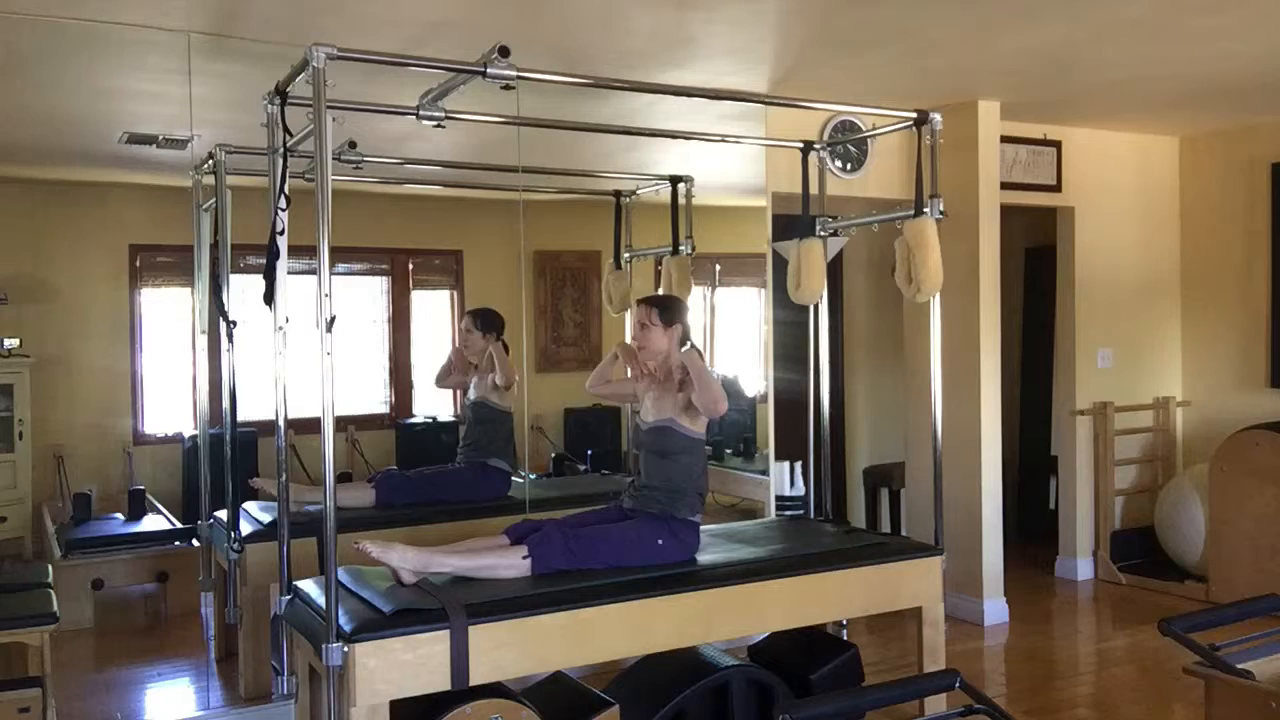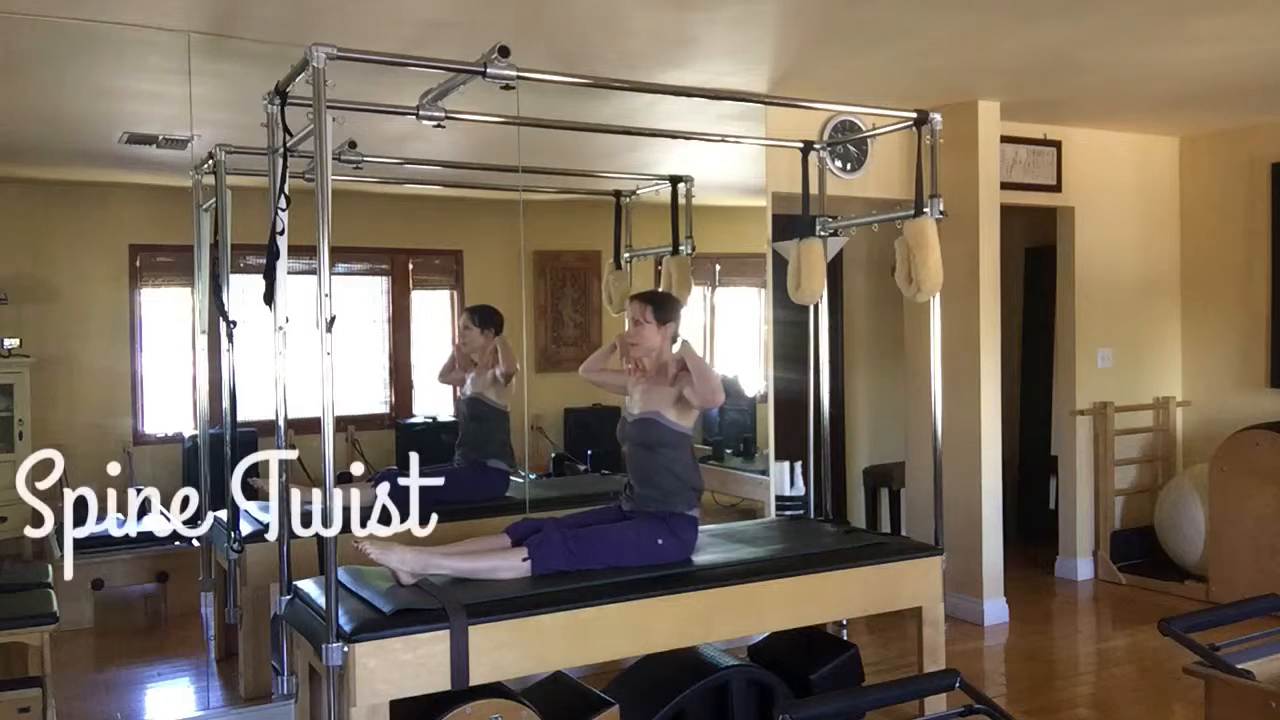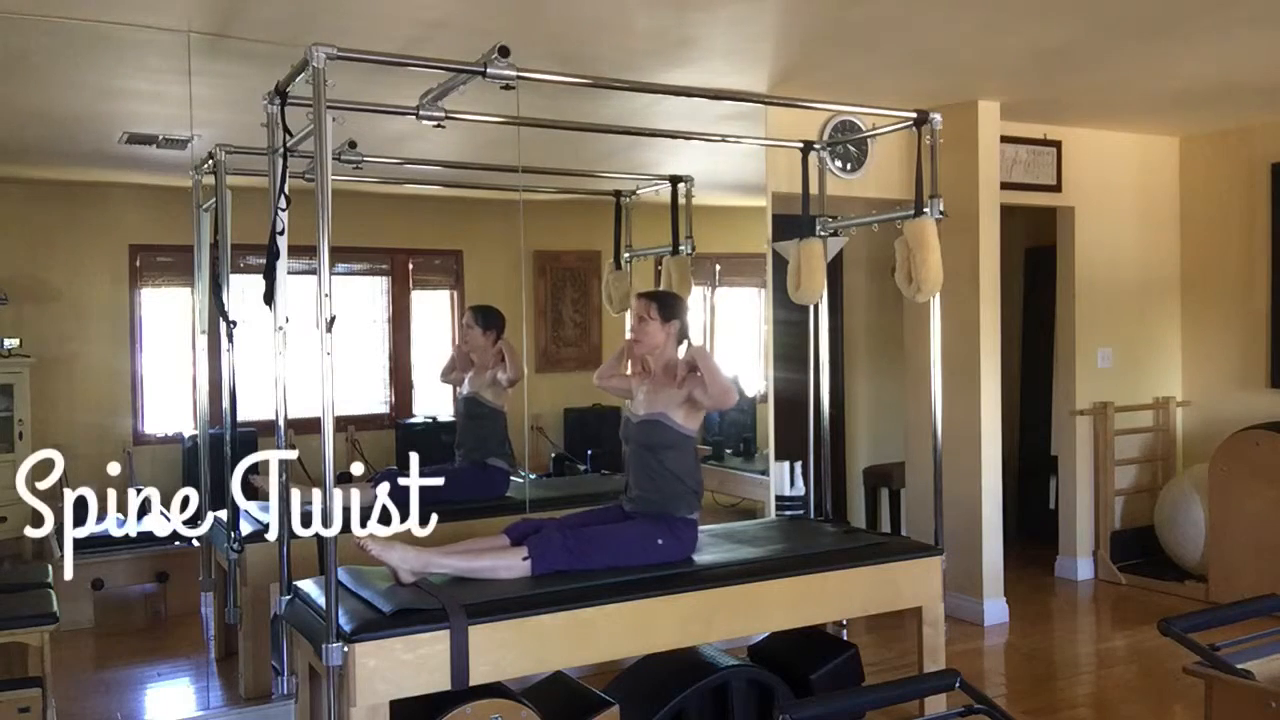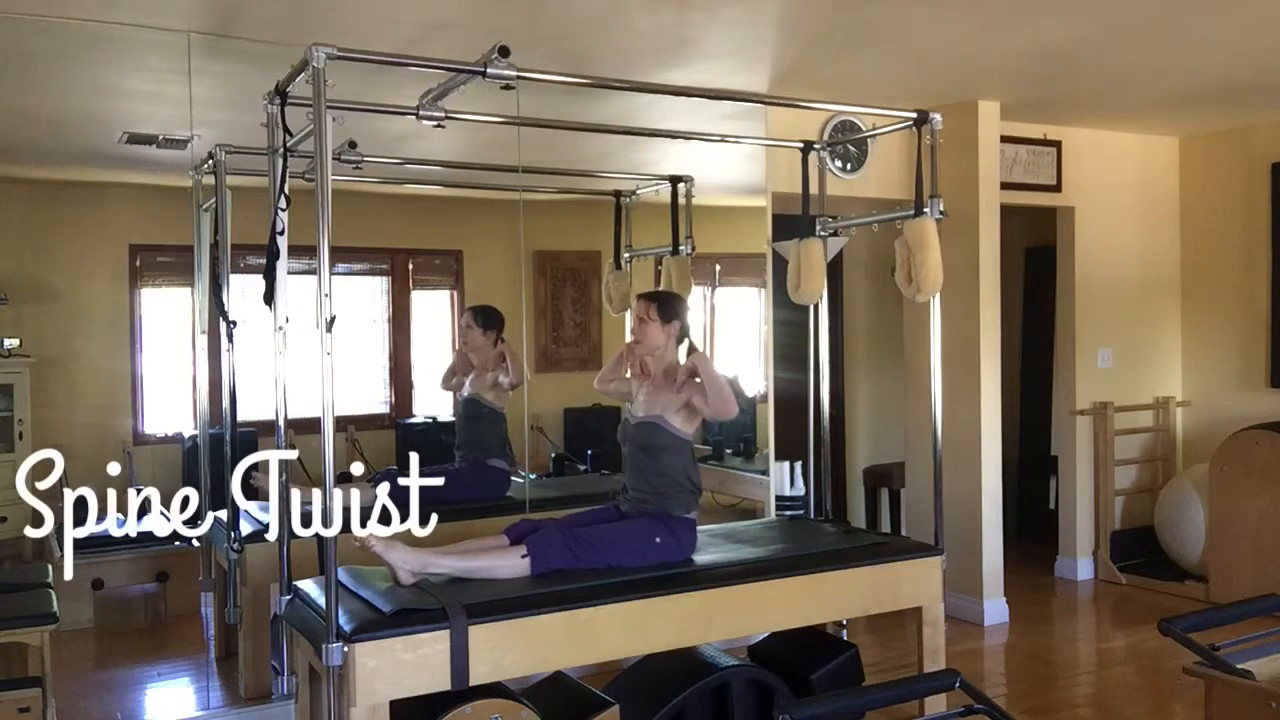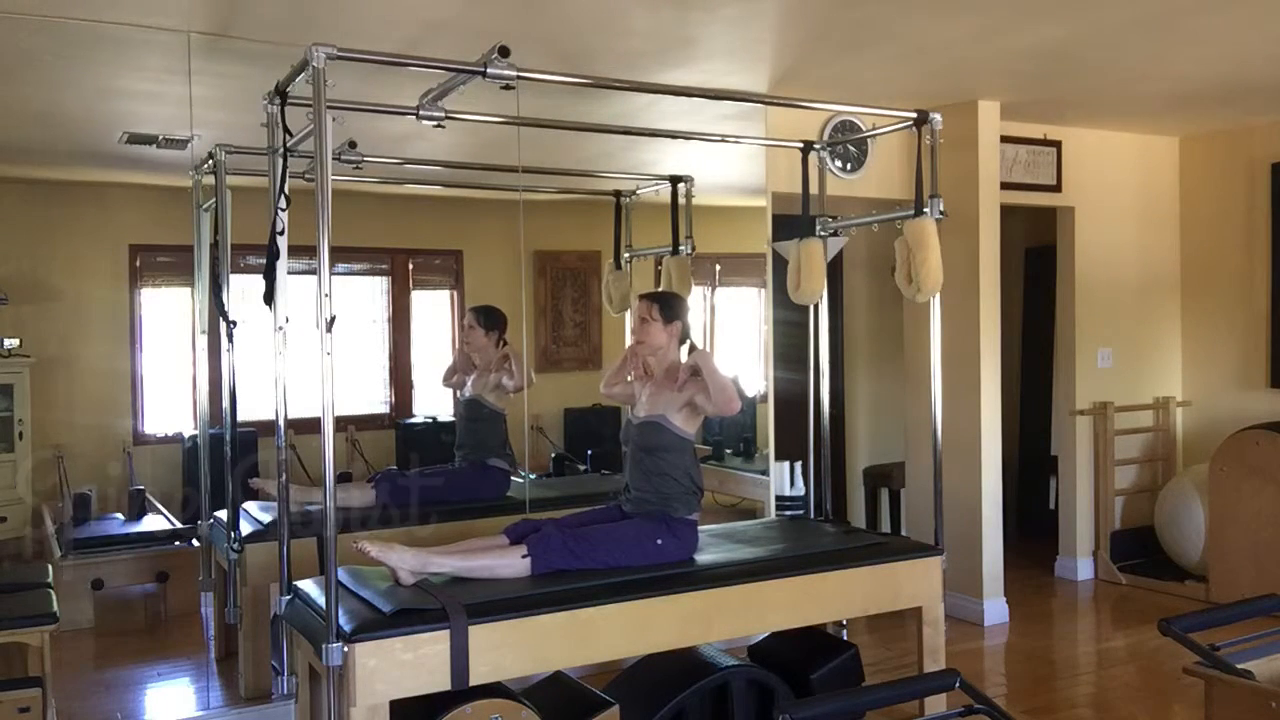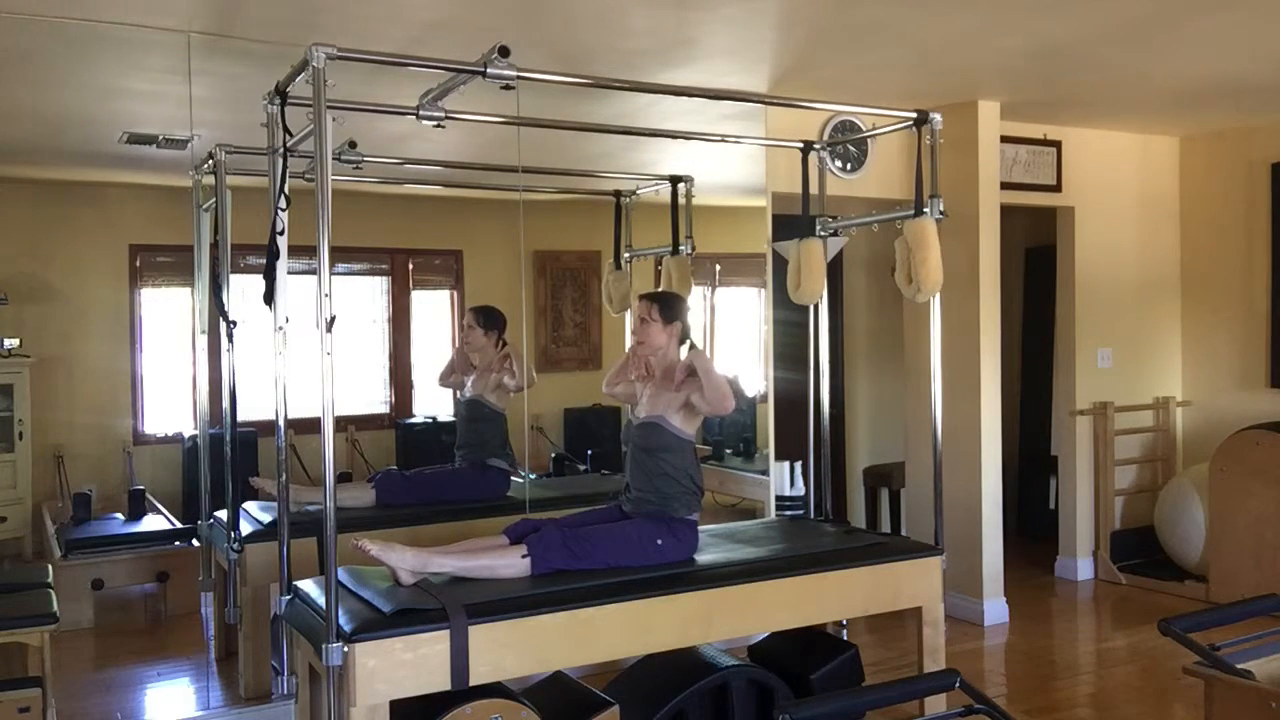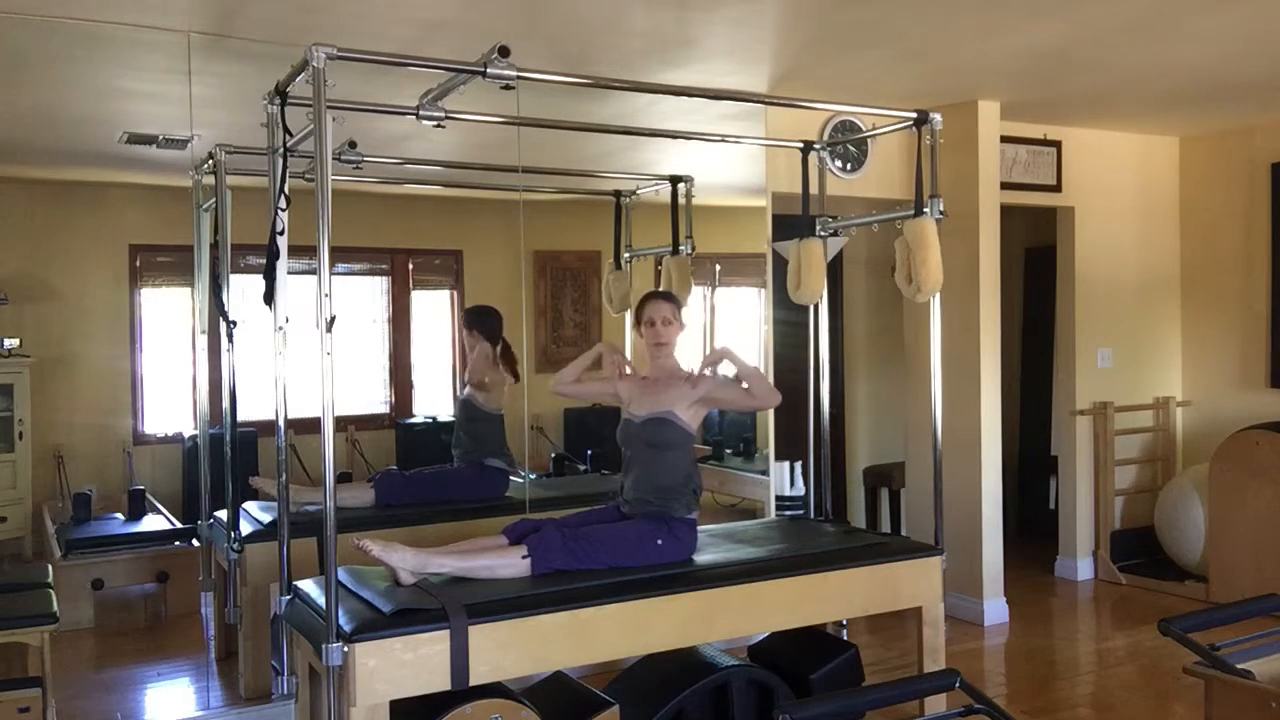
dt=0.5s
person 1, frame 1
left shoulder: (690, 388)
right shoulder: (647, 385)
left elbow: (718, 406)
right elbow: (594, 386)
left wrist: (691, 360)
right wrist: (617, 353)
left hip: (673, 529)
right hip: (635, 511)
left knee: (559, 547)
right knee: (534, 530)
left ankle: (424, 561)
right ankle: (422, 560)
person 1, frame 2
left shoulder: (681, 384)
right shoulder: (637, 381)
left elbow: (714, 396)
right elbow: (588, 372)
left wrist: (688, 352)
right wrist: (616, 343)
left hip: (670, 526)
right hip: (633, 511)
left knee: (558, 549)
right knee: (535, 531)
left ankle: (421, 563)
right ankle: (420, 558)
person 1, frame 3
left shoulder: (689, 386)
right shoulder: (643, 382)
left elbow: (728, 398)
right elbow: (602, 378)
left wrist: (699, 354)
right wrist: (626, 349)
left hip: (670, 527)
right hip: (633, 511)
left knee: (556, 549)
right knee: (534, 530)
left ankle: (422, 562)
right ankle: (421, 559)
person 1, frame 4
left shoulder: (687, 390)
right shoulder: (641, 384)
left elbow: (727, 409)
right elbow: (602, 383)
left wrist: (700, 361)
right wrist: (626, 351)
left hip: (668, 528)
right hip: (630, 512)
left knee: (556, 546)
right knee: (533, 530)
left ankle: (422, 563)
right ankle: (419, 558)
person 1, frame 5
left shoulder: (689, 389)
right shoulder: (645, 386)
left elbow: (730, 404)
right elbow: (607, 387)
left wrist: (702, 359)
right wrist: (630, 354)
left hip: (669, 528)
right hip: (631, 512)
left knee: (555, 547)
right knee: (532, 530)
left ankle: (422, 563)
right ankle: (418, 559)
person 1, frame 6
left shoulder: (688, 389)
right shoulder: (647, 386)
left elbow: (724, 405)
right elbow: (610, 387)
left wrist: (699, 359)
right wrist: (633, 354)
left hip: (670, 529)
right hip: (631, 512)
left knee: (556, 547)
right knee: (533, 530)
left ankle: (422, 562)
right ankle: (420, 562)
person 1, frame 7
left shoulder: (698, 387)
right shoulder: (628, 387)
left elbow: (769, 398)
right elbow: (560, 384)
left wrist: (729, 355)
right wrist: (599, 351)
left hip: (669, 529)
right hip: (627, 513)
left knee: (555, 548)
right knee: (531, 529)
left ankle: (424, 563)
right ankle: (419, 561)
person 2, frame 1
left shoulder: (496, 378)
right shoulder: (476, 377)
left elbow: (507, 379)
right elbow: (440, 381)
left wrist: (496, 347)
right wrist: (455, 355)
left hip: (490, 475)
right hip: (470, 469)
left knee: (403, 487)
right knee: (391, 480)
left ankle: (304, 495)
right ankle: (303, 492)
person 2, frame 2
left shoulder: (496, 376)
right shoulder: (475, 373)
left elbow: (510, 368)
right elbow: (444, 376)
left wrist: (500, 341)
right wrist: (457, 350)
left hip: (488, 474)
right hip: (468, 468)
left knee: (400, 487)
right knee: (393, 481)
left ankle: (302, 495)
person 2, frame 3
left shoulder: (495, 375)
right shoulder: (473, 374)
left elbow: (515, 374)
right elbow: (445, 376)
left wrist: (505, 345)
right wrist: (458, 352)
left hip: (488, 473)
right hip: (470, 467)
left knee: (401, 487)
right knee: (392, 481)
left ankle: (304, 494)
right ankle: (302, 492)
person 2, frame 4
left shoulder: (497, 376)
right shoulder: (474, 376)
left elbow: (517, 378)
right elbow: (446, 384)
left wrist: (505, 348)
right wrist: (458, 357)
left hip: (488, 474)
right hip: (468, 468)
left knee: (402, 487)
right knee: (393, 480)
left ankle: (304, 495)
right ankle: (303, 493)
person 2, frame 5
left shoulder: (499, 376)
right shoulder: (475, 376)
left elbow: (521, 382)
right elbow: (447, 380)
left wrist: (510, 351)
right wrist: (460, 355)
left hip: (489, 474)
right hip: (468, 469)
left knee: (402, 487)
right knee: (389, 480)
left ankle: (301, 496)
right ankle: (303, 494)
person 2, frame 6
left shoulder: (500, 375)
right shoulder: (473, 376)
left elbow: (525, 381)
right elbow: (443, 380)
left wrist: (511, 350)
right wrist: (458, 354)
left hip: (489, 474)
right hip: (469, 469)
left knee: (402, 486)
right knee: (392, 479)
left ankle: (299, 496)
right ankle: (301, 494)
person 2, frame 7
left shoulder: (489, 376)
right shoulder: (487, 372)
left elbow: (473, 378)
left wrist: (482, 350)
right wrist: (480, 351)
left hip: (486, 475)
right hip: (471, 468)
left knee: (399, 487)
right knee: (392, 479)
left ankle: (300, 495)
right ankle: (301, 493)
